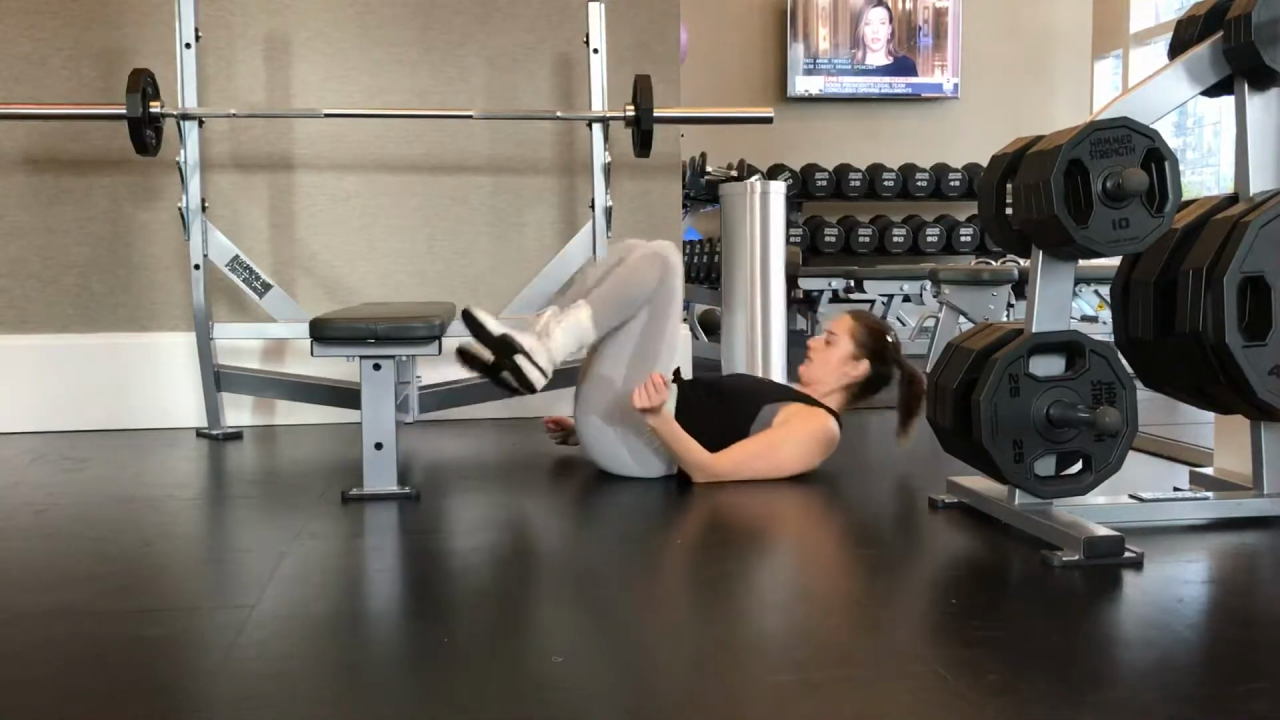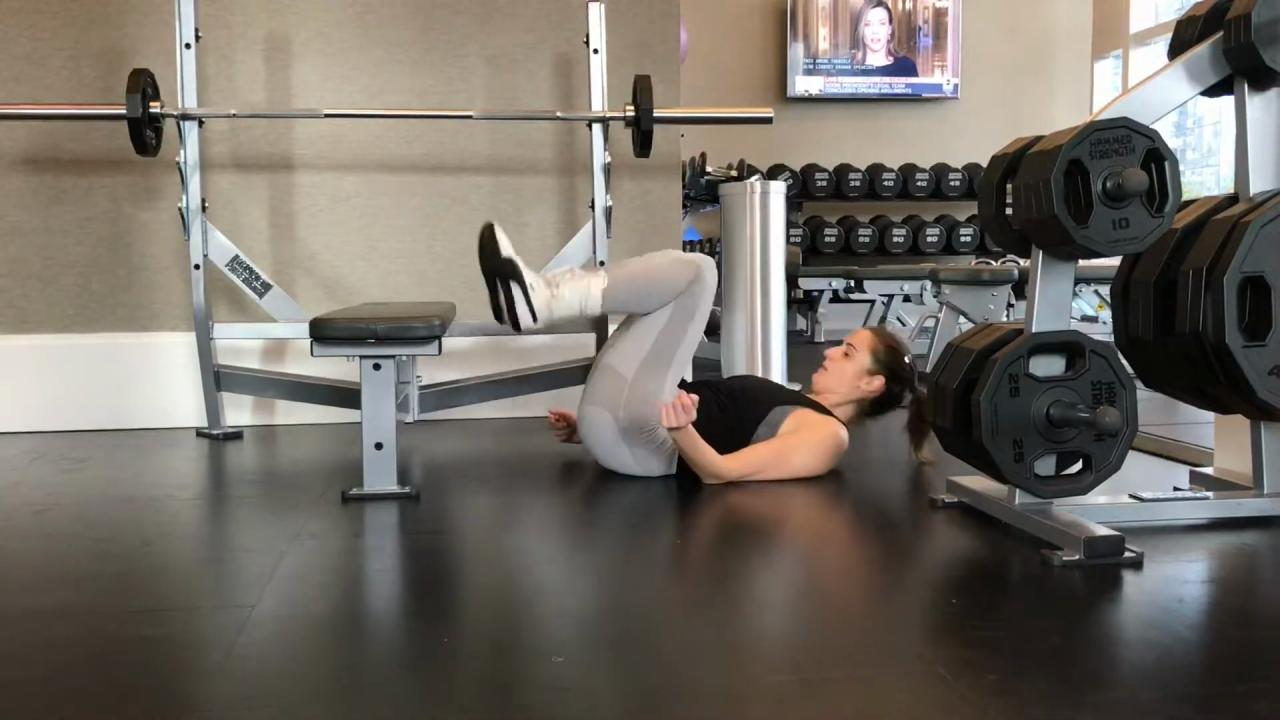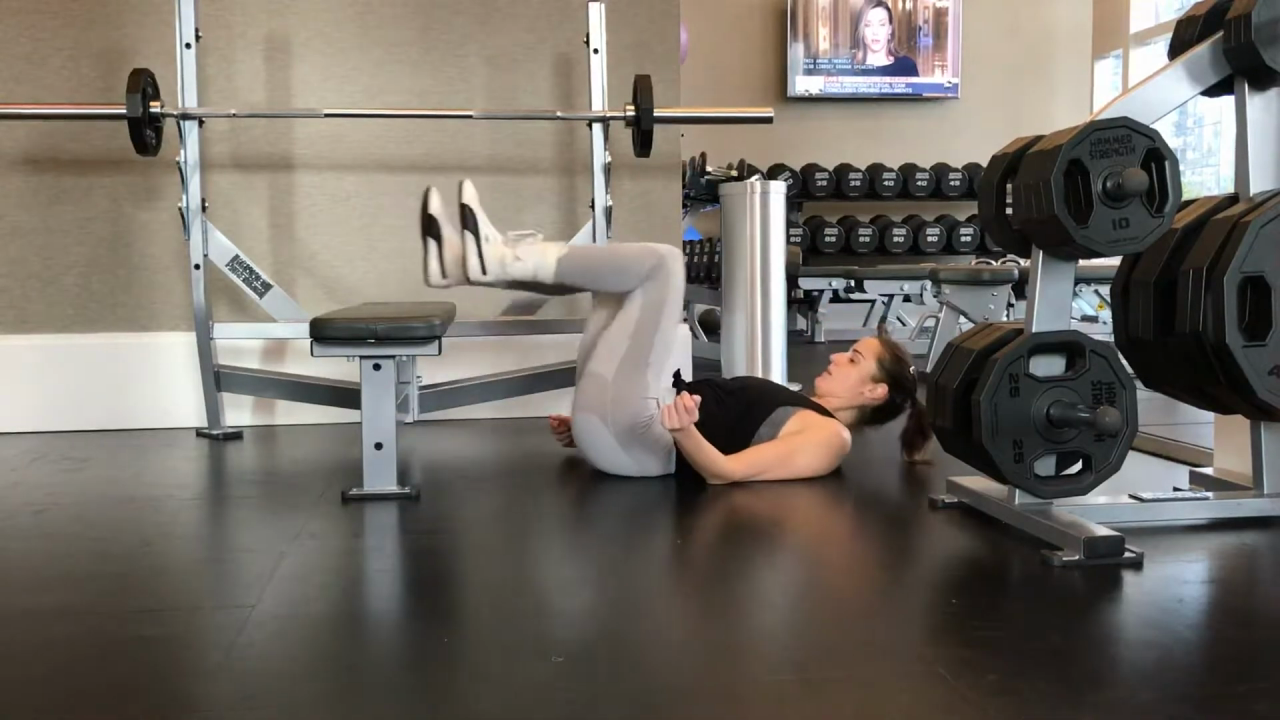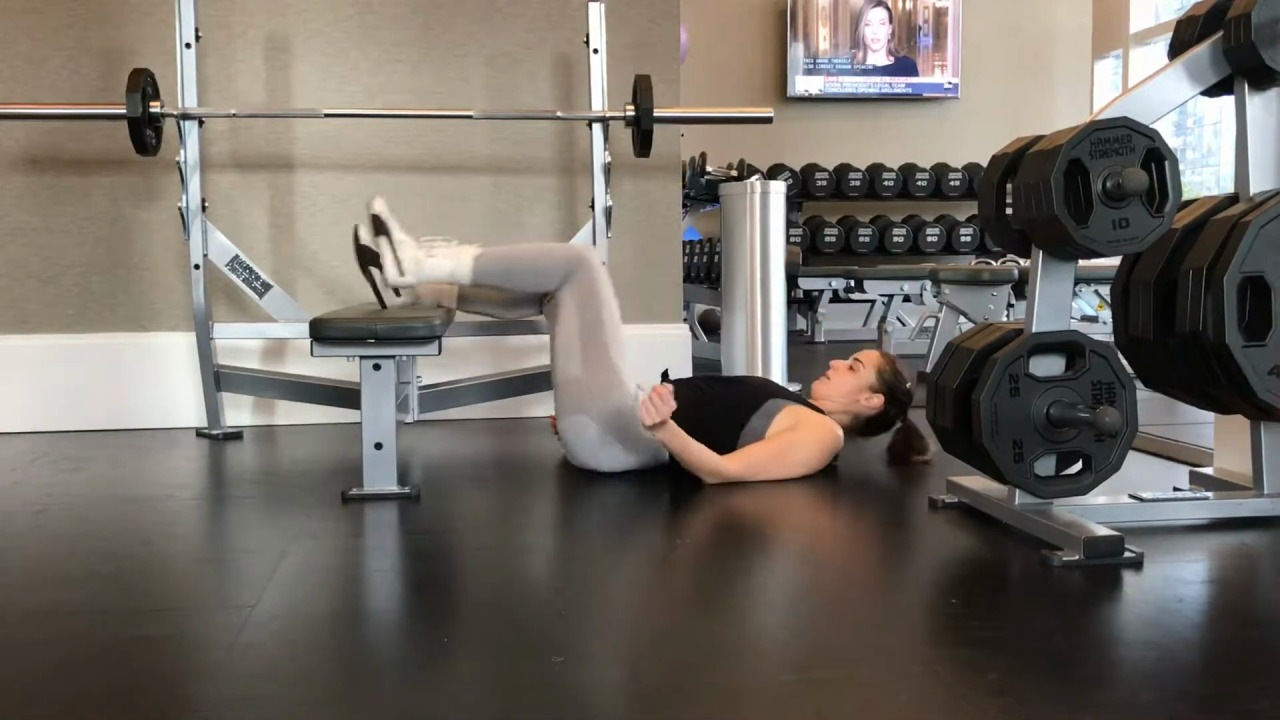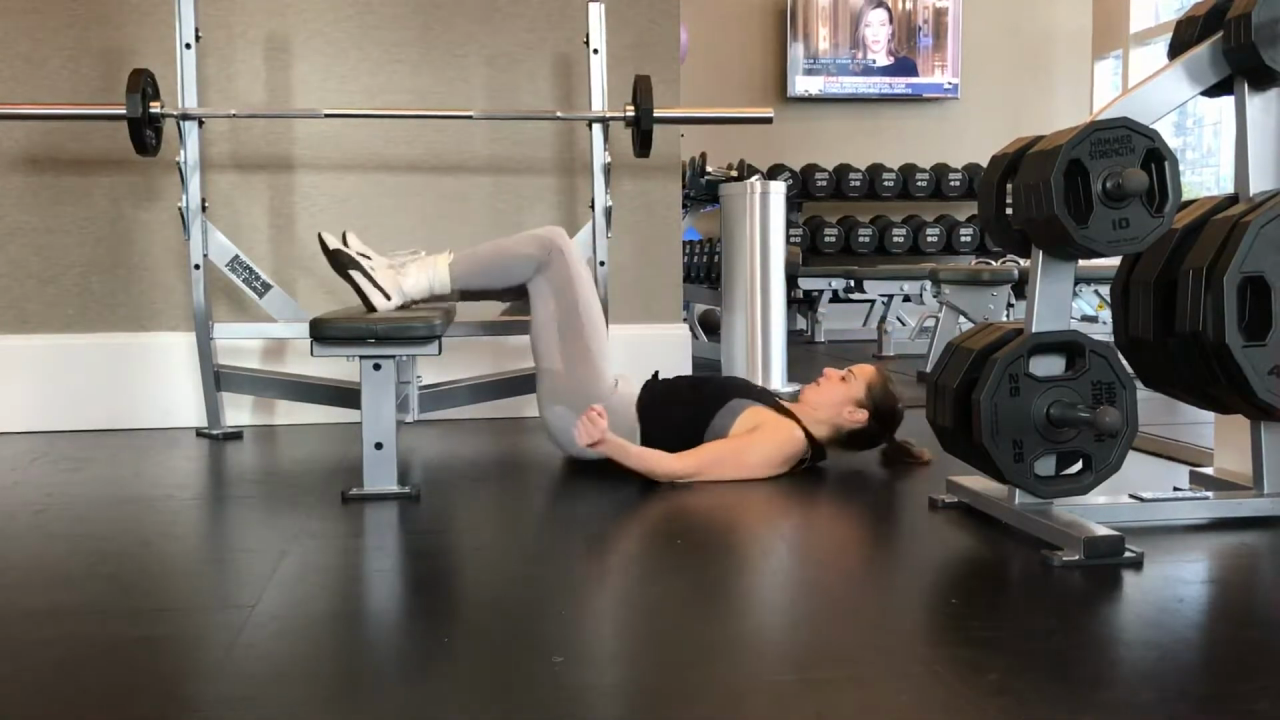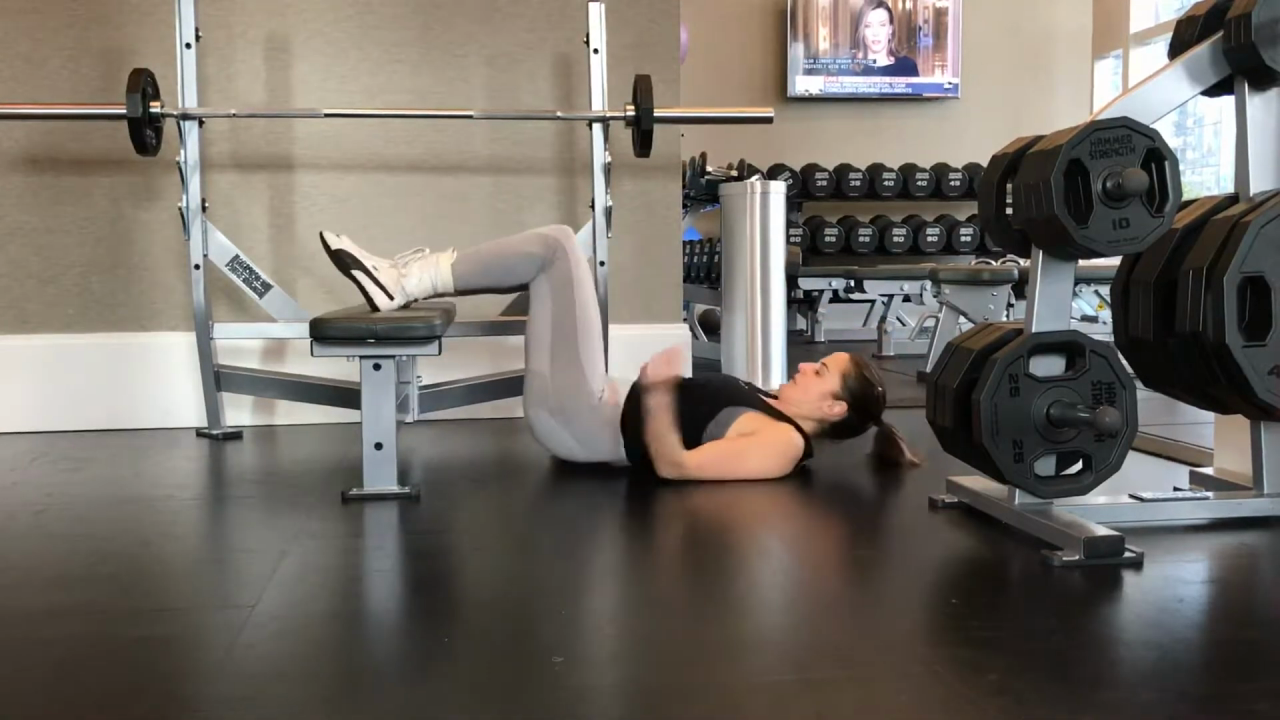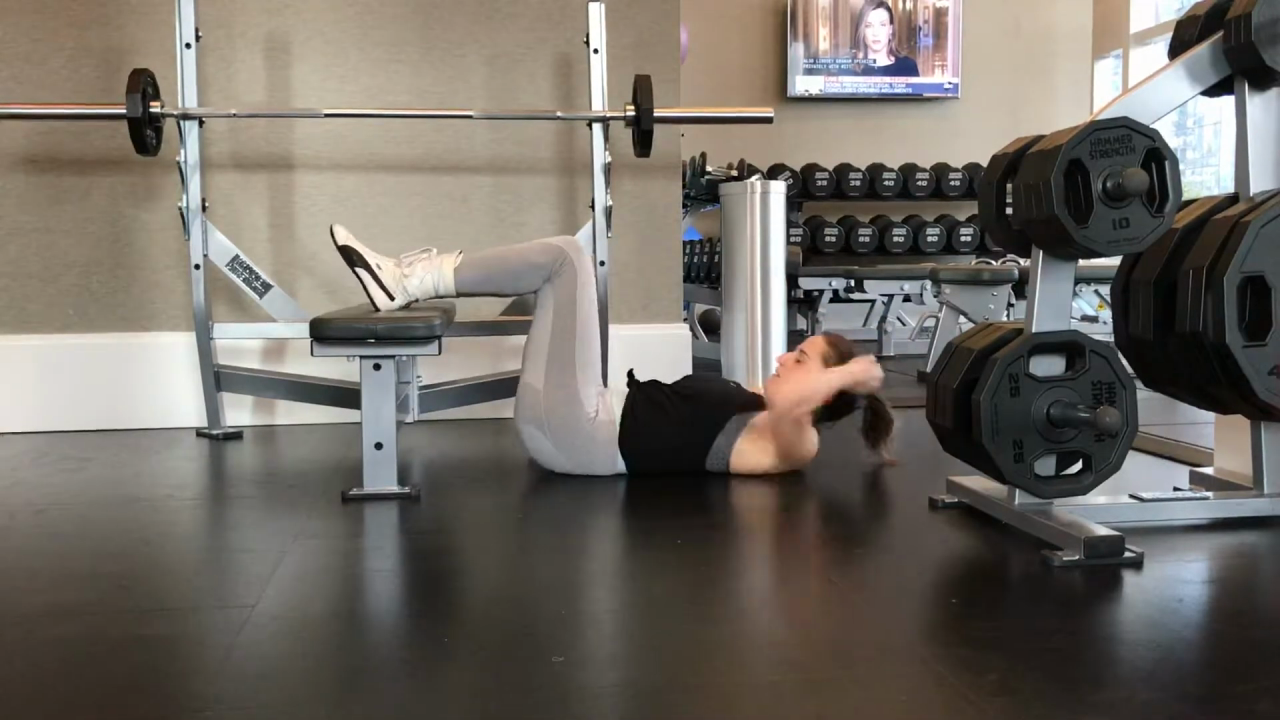
dt=0.2s
person 1, frame 1
left shoulder: (818, 429)
right shoulder: (795, 402)
left elbow: (708, 469)
left wrist: (654, 417)
left hip: (632, 438)
right hip: (616, 421)
left knee: (659, 261)
right knee: (637, 257)
left ankle: (539, 355)
right ankle: (533, 350)
person 1, frame 2
left shoulder: (826, 436)
right shoulder: (798, 409)
left elbow: (720, 471)
left wrist: (680, 430)
right wrist: (589, 422)
left hip: (632, 436)
right hip: (619, 417)
left knee: (696, 271)
right knee: (688, 274)
left ankle: (538, 302)
right ankle: (536, 298)
person 1, frame 3
left shoulder: (828, 437)
right shoulder: (796, 411)
left elbow: (724, 471)
left wrist: (684, 430)
right wrist: (585, 424)
left hip: (623, 438)
right hip: (617, 426)
left knee: (662, 263)
right knee: (627, 271)
left ankle: (499, 259)
right ankle: (465, 260)
person 1, frame 4
left shoulder: (820, 436)
right shoulder: (792, 416)
left elbow: (720, 470)
left wrist: (662, 428)
left hip: (610, 430)
right hip: (608, 424)
left knee: (578, 263)
right knee: (560, 283)
left ankle: (417, 264)
right ankle: (409, 281)
person 1, frame 5
left shoulder: (785, 440)
right shoulder: (784, 421)
left elbow: (683, 468)
left wrist: (608, 444)
left hip: (589, 414)
right hip: (612, 411)
left knee: (551, 247)
right knee: (546, 276)
left ankle: (398, 285)
right ankle: (399, 279)
person 1, frame 6
left shoulder: (782, 444)
right shoulder: (776, 414)
left elbow: (674, 465)
left wrist: (657, 394)
left hip: (578, 421)
right hip: (603, 406)
left knee: (557, 245)
right knee: (549, 266)
left ankle: (403, 285)
right ankle: (401, 278)
person 1, frame 7
left shoulder: (793, 443)
right shoulder: (764, 416)
left elbow: (790, 398)
left wrist: (850, 371)
left hip: (576, 438)
right hip: (602, 414)
left knee: (566, 257)
right knee: (561, 263)
left ankle: (406, 285)
right ankle: (405, 277)
